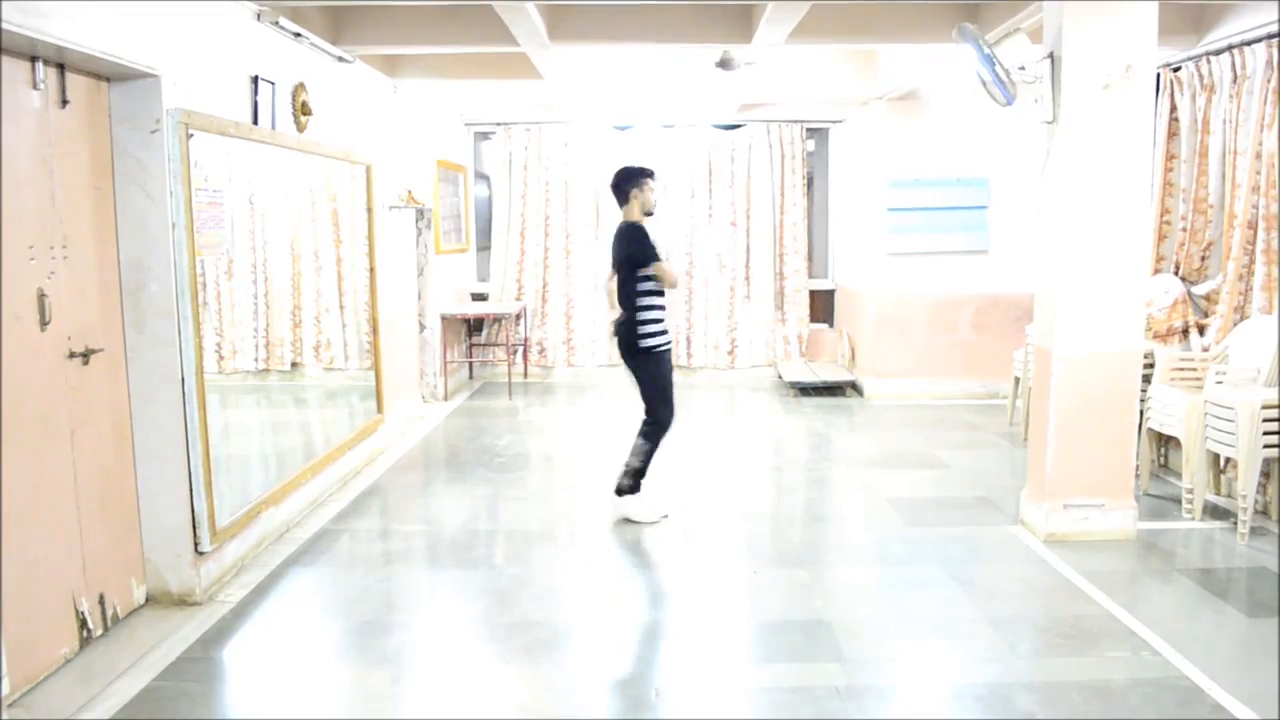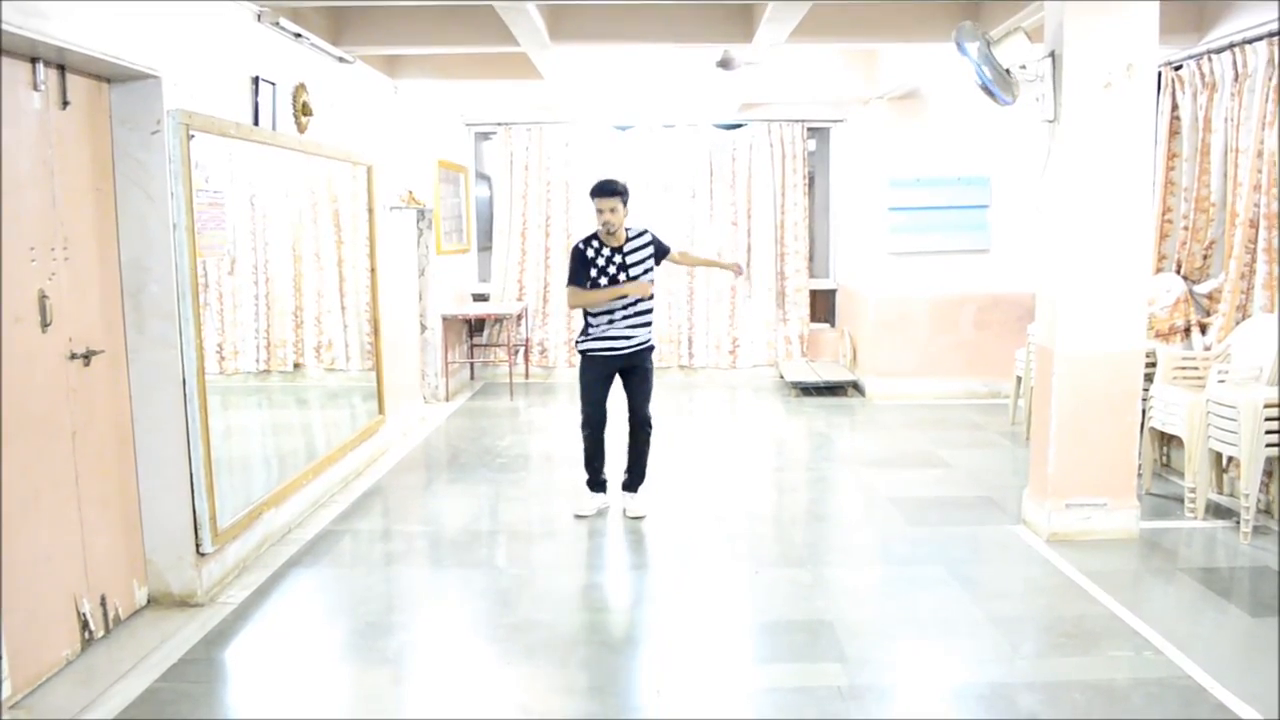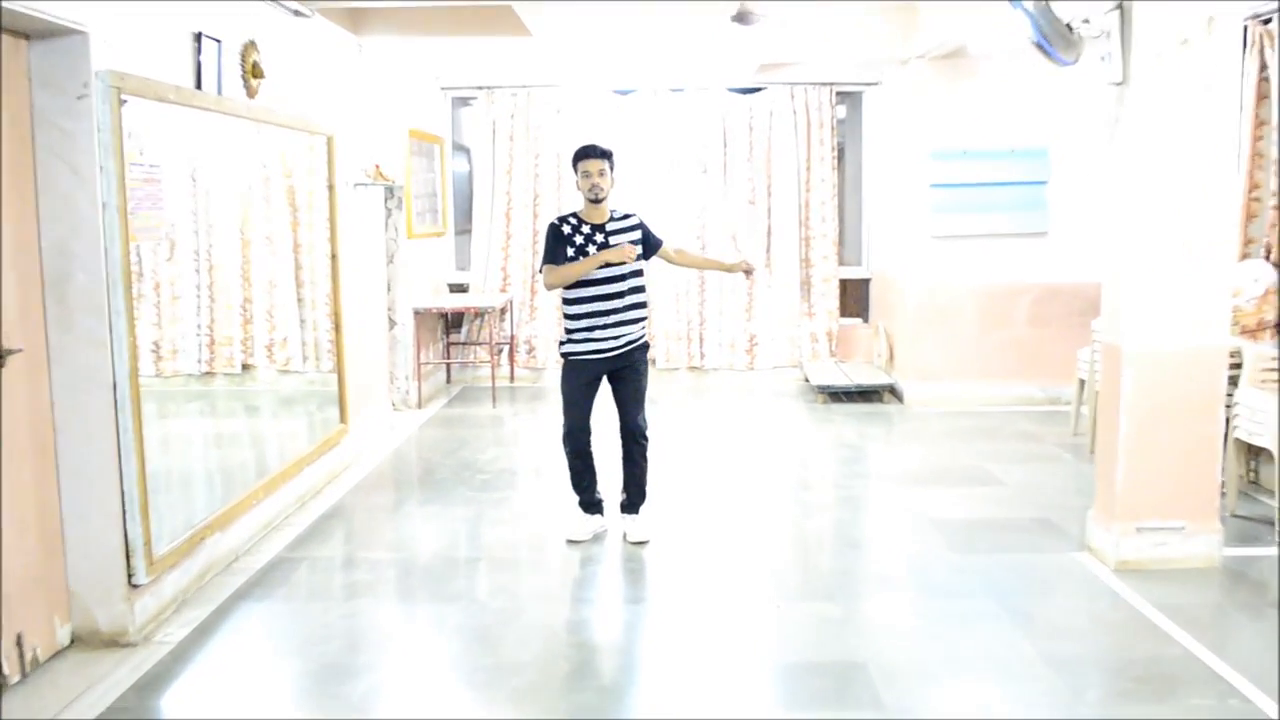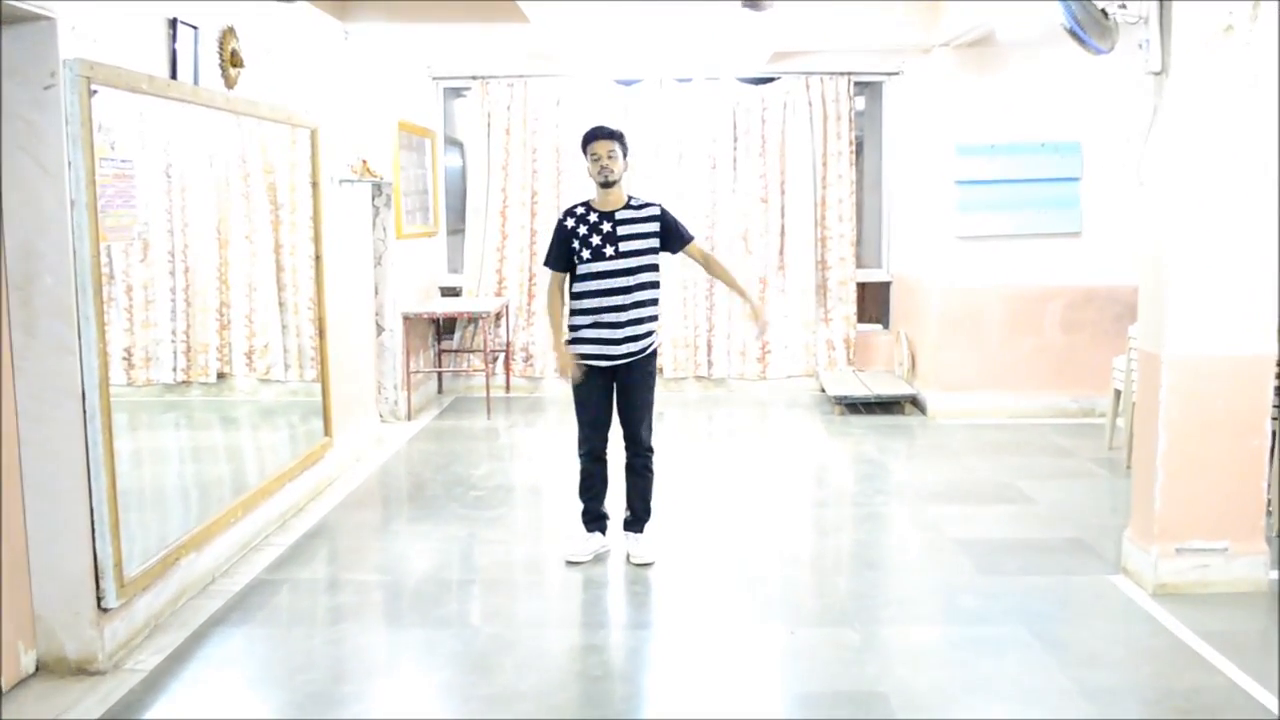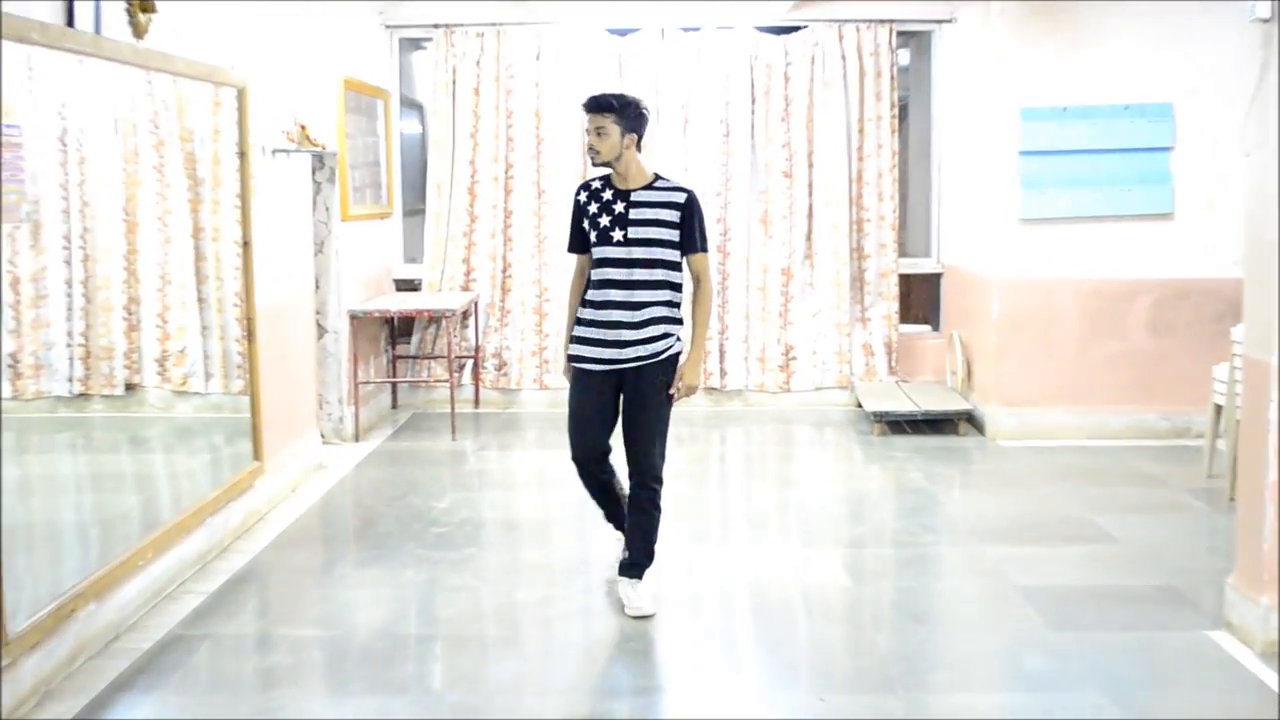
dt=1s
person 1, frame 1
left shoulder: (625, 235)
right shoulder: (635, 233)
left elbow: (614, 284)
right elbow: (669, 279)
right wrist: (667, 273)
left hip: (645, 341)
right hip: (645, 342)
left knee: (657, 415)
right knee: (662, 418)
left ankle: (634, 488)
right ankle: (626, 492)
person 1, frame 2
left shoulder: (644, 239)
right shoulder: (583, 251)
left elbow: (677, 255)
right elbow: (574, 300)
right wrist: (624, 290)
left hip: (638, 349)
right hip: (597, 351)
left knee: (640, 420)
right knee: (592, 422)
person 1, frame 3
left shoulder: (632, 225)
right shoulder: (561, 229)
left elbow: (672, 254)
right elbow: (550, 279)
left wrist: (727, 266)
right wrist: (603, 256)
left hip: (630, 349)
right hip: (581, 353)
left knee: (634, 430)
right knee: (575, 435)
left ankle: (632, 512)
right ankle: (591, 512)
person 1, frame 4
left shoulder: (654, 215)
right shoulder: (571, 222)
left elbow: (702, 257)
right elbow: (556, 285)
left wrist: (748, 298)
right wrist: (559, 344)
left hip: (638, 351)
right hip: (588, 353)
left knee: (639, 443)
right knee: (591, 446)
left ankle: (636, 530)
right ankle: (594, 530)
person 1, frame 5
left shoulder: (679, 200)
right shoulder: (587, 196)
left elbow: (702, 280)
left wrist: (695, 355)
right wrist: (567, 342)
left hip: (653, 356)
right hip: (593, 353)
left knee: (645, 469)
right knee: (587, 454)
right ankle: (628, 532)
